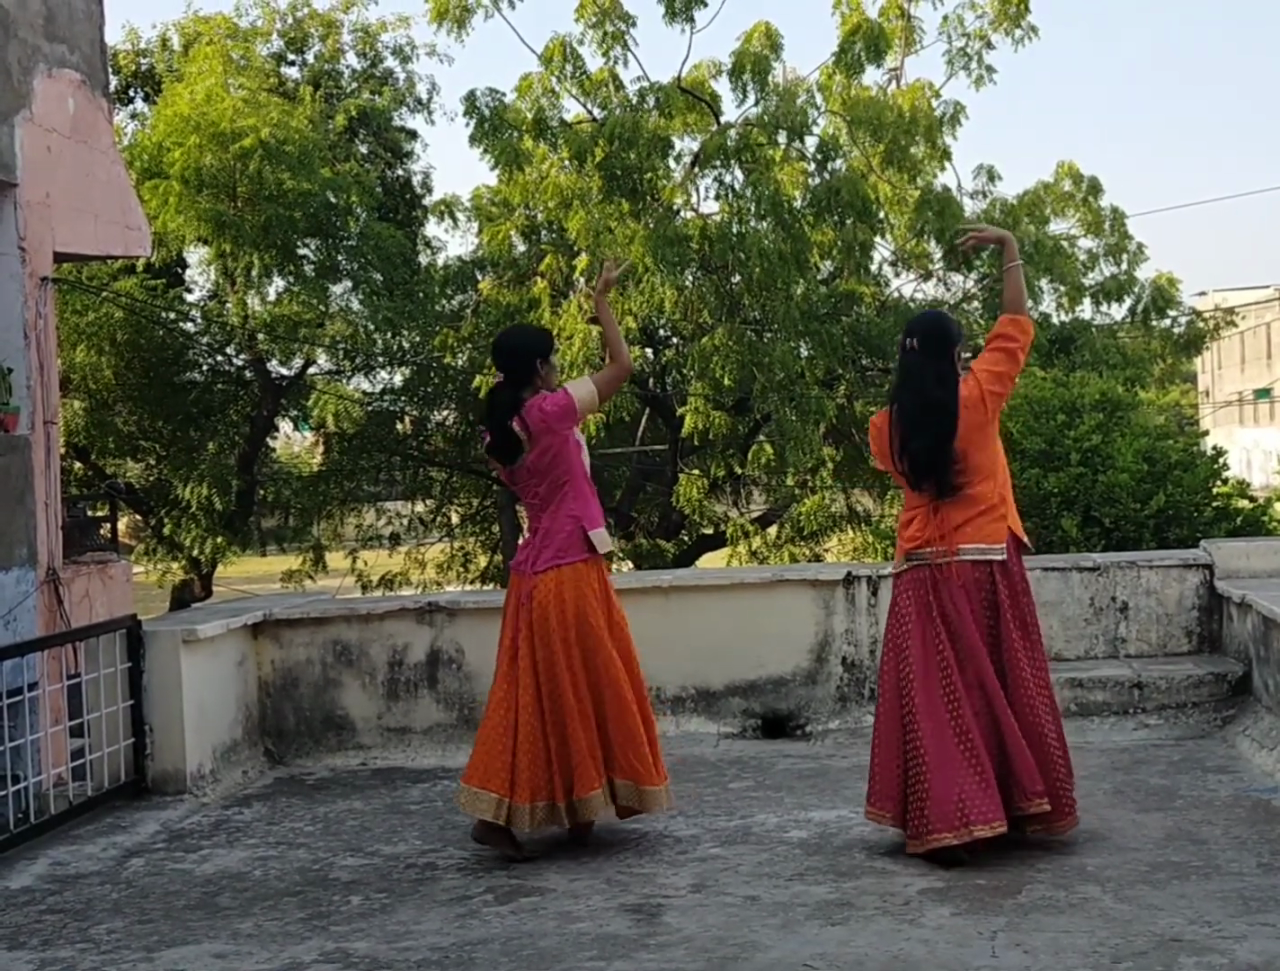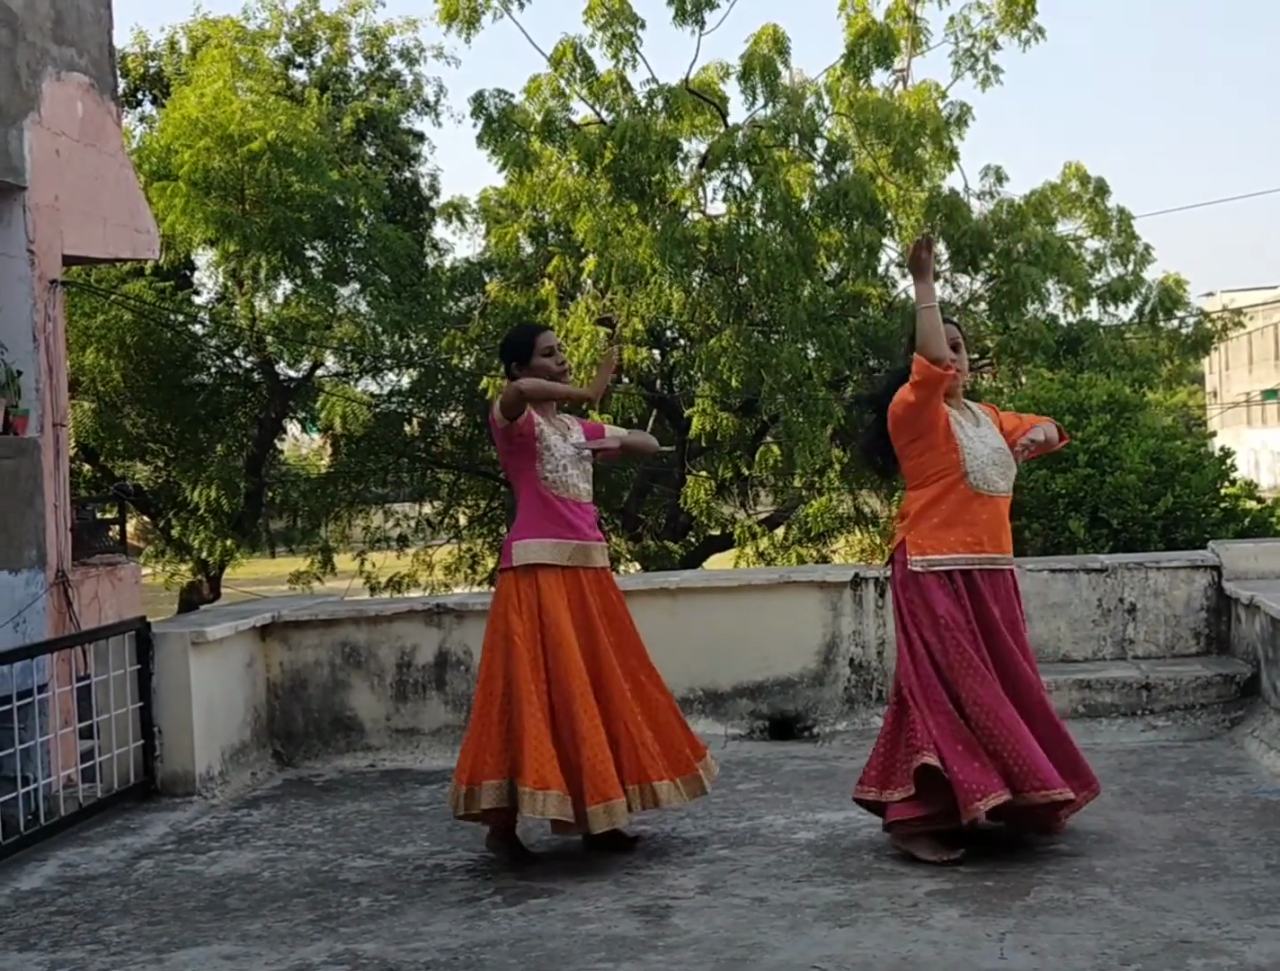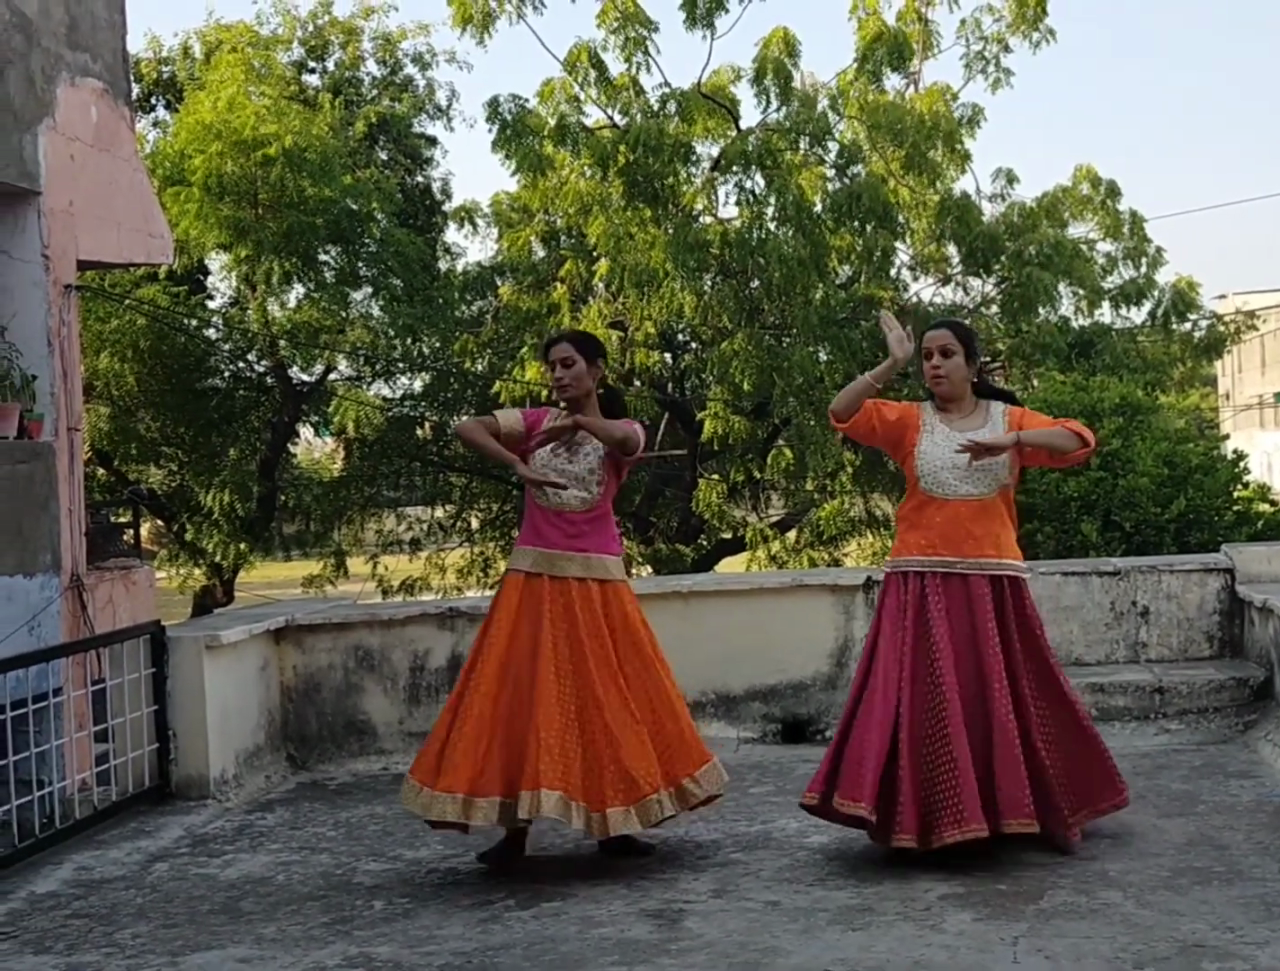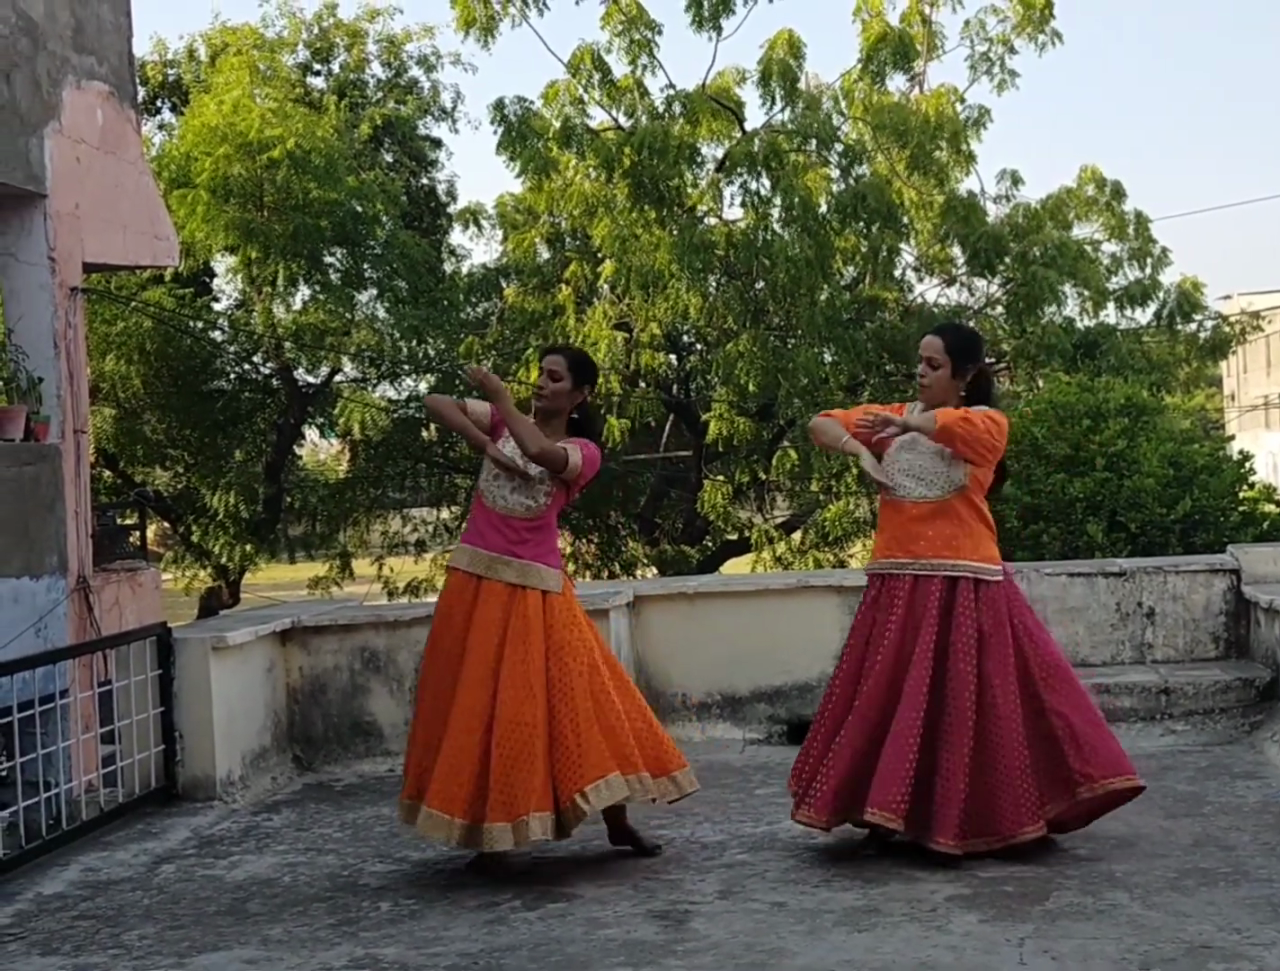
dt=0.4s
person 1, frame 1
left shoulder: (890, 423)
right shoulder: (977, 397)
right elbow: (1016, 325)
right wrist: (1009, 251)
left hip: (925, 572)
right hip: (986, 566)
left knee: (936, 693)
right knee: (1003, 686)
left ankle: (943, 822)
right ankle: (1020, 805)
person 1, frame 2
left shoulder: (982, 415)
right shoulder: (913, 411)
left elbow: (1041, 428)
right elbow: (933, 362)
left wrist: (1041, 434)
right wrist: (924, 284)
left hip: (984, 575)
right hip: (935, 574)
left knee: (987, 687)
right knee: (952, 686)
left ankle: (948, 807)
right ankle: (914, 817)
person 1, frame 3
left shoulder: (1009, 418)
right shoulder: (907, 422)
left elbow: (1079, 441)
right elbow: (841, 413)
left wrist: (1013, 441)
right wrist: (893, 363)
left hip: (994, 583)
right hip: (921, 583)
left knee: (1010, 697)
right knee: (914, 695)
left ankle: (1034, 807)
right ankle: (902, 814)
person 1, frame 4
left shoulder: (985, 422)
right shoulder: (895, 414)
left elbow: (952, 426)
right elbow: (821, 424)
left wrist: (901, 425)
right wrist: (863, 451)
left hip: (965, 582)
right hip: (897, 582)
left knee: (982, 700)
right knee: (882, 696)
right ankle: (885, 812)
person 2, frame 1
left shoulder: (498, 431)
right shoulder: (549, 412)
right elbow: (621, 366)
right wrist: (601, 301)
left hip: (537, 573)
right hip: (571, 571)
left knee: (538, 693)
right knee: (583, 690)
left ankle: (514, 813)
right ankle: (561, 811)
person 2, frame 2
left shoulder: (577, 427)
right shoulder: (511, 417)
left elbow: (648, 444)
right elbow: (518, 389)
left wrist: (614, 441)
right wrist: (584, 392)
left hip: (587, 570)
right hip: (537, 569)
left knee: (604, 690)
right knee: (537, 692)
left ankle: (597, 817)
right ankle: (502, 824)
person 2, frame 3
left shoulder: (618, 431)
right shoulder: (536, 421)
left elbow: (632, 441)
right elbow: (466, 428)
left wrist: (576, 422)
right wrist: (519, 467)
left hip: (596, 581)
right hip: (533, 578)
left knee: (610, 698)
right knee: (514, 697)
left ankle: (613, 825)
right ankle: (512, 828)
person 2, frame 4
left shoulder: (584, 453)
right shoulder: (502, 423)
left elbow: (541, 452)
right elbow: (435, 402)
left wrist: (498, 393)
right wrist: (490, 448)
left hip: (535, 588)
right hip: (474, 579)
left knee: (575, 695)
right knee: (476, 703)
left ankle: (616, 820)
right ankle: (488, 827)
